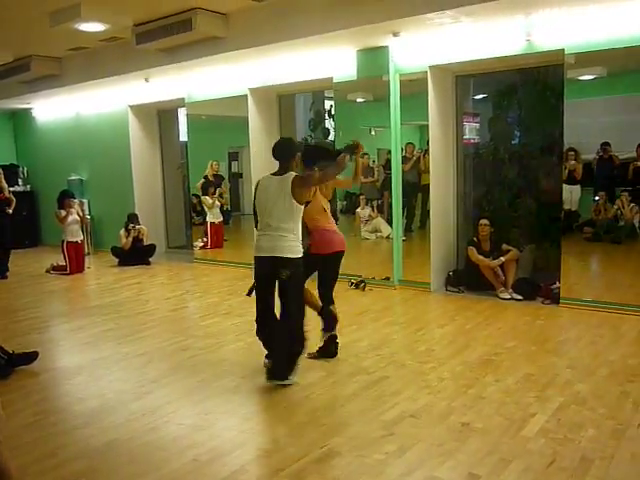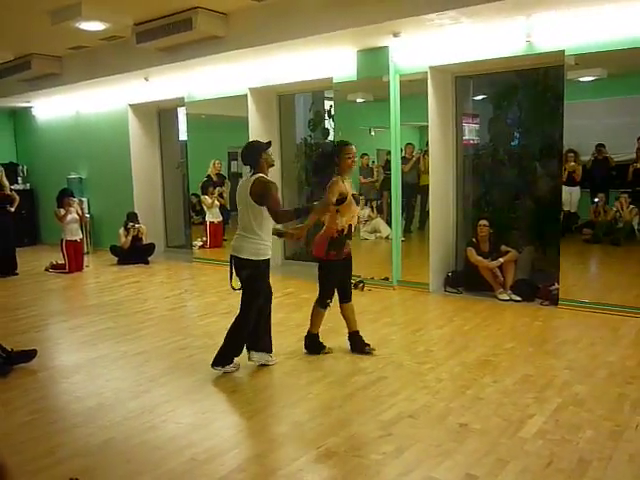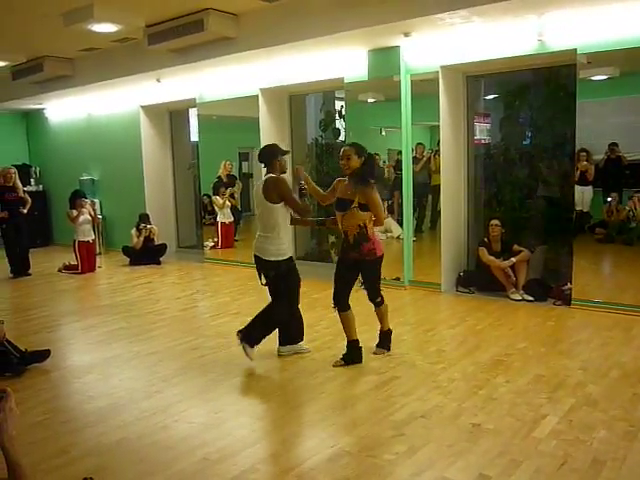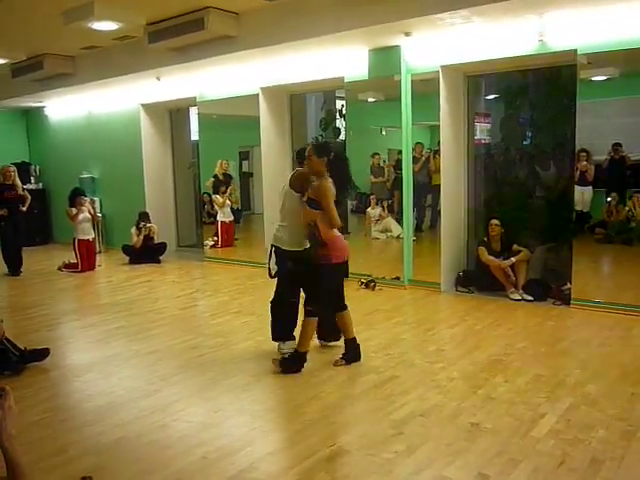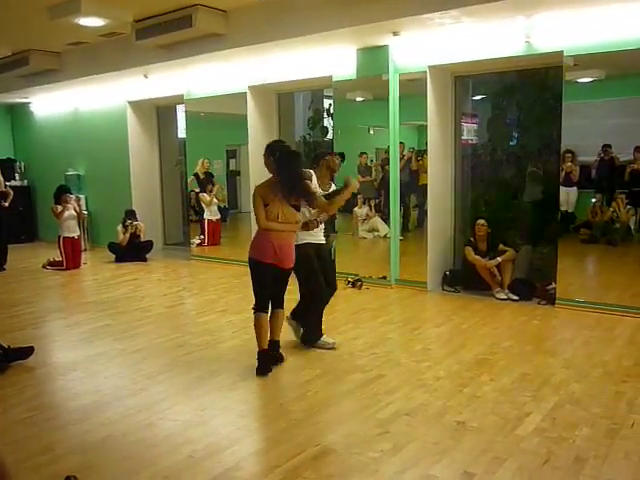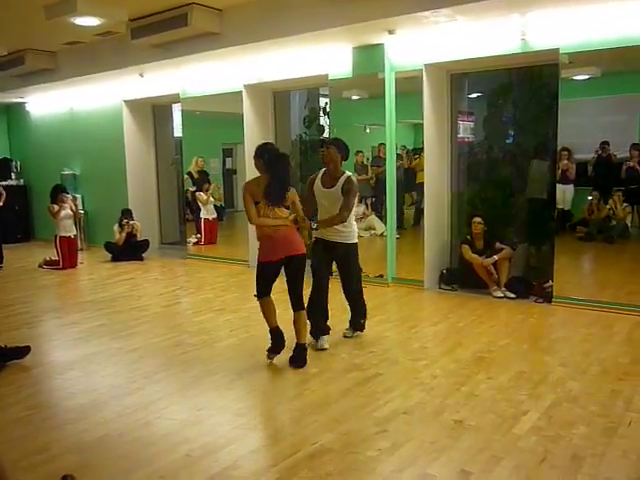
dt=0.4s
person 1, frame 1
right shoulder: (328, 182)
right elbow: (355, 181)
right wrist: (357, 156)
left hip: (318, 242)
right hip: (337, 241)
right knee: (326, 292)
left ankle: (326, 314)
right ankle: (330, 343)
person 1, frame 2
left shoulder: (348, 183)
right shoulder: (337, 184)
right elbow: (322, 213)
left hip: (343, 243)
right hip: (331, 245)
left knee: (345, 293)
right knee: (326, 295)
left ankle: (356, 340)
right ankle: (311, 340)
person 1, frame 3
left shoulder: (368, 189)
right shoulder: (339, 185)
left elbow: (381, 220)
right elbow: (324, 197)
left wrist: (361, 226)
right wrist: (306, 180)
left hip: (369, 249)
right hip: (347, 249)
left knee: (374, 296)
right knee: (339, 299)
left ankle: (385, 335)
right ankle: (353, 350)
person 1, frame 4
left shoulder: (321, 186)
right shoulder: (325, 184)
left elbow: (333, 222)
left wrist: (317, 223)
left hip: (329, 251)
right hip: (334, 249)
left knee: (314, 304)
right knee: (335, 302)
left ankle: (297, 358)
right ankle: (352, 349)
person 1, frame 5
left shoulder: (261, 189)
right shoulder: (302, 186)
left elbow: (262, 224)
right elbow: (328, 209)
left wrist: (281, 225)
right wrist: (350, 189)
left hip: (261, 249)
right hip: (286, 250)
left knee: (261, 304)
right knee: (278, 300)
left ankle: (265, 356)
right ankle: (273, 349)
person 1, frame 6
left shoulder: (250, 187)
right shoulder: (287, 188)
left elbow: (253, 219)
right elbow: (301, 219)
left wrist: (278, 222)
left hip: (270, 247)
right hip: (294, 245)
left knee: (263, 293)
right knee: (297, 299)
left ankle: (276, 336)
right ankle: (300, 351)
person 2, frame 1
left shoulder: (260, 184)
right shoulder: (301, 181)
right elbow: (337, 167)
left hip: (262, 253)
right hip: (289, 255)
left knee: (265, 310)
right knee: (293, 313)
left ankle: (275, 357)
right ankle: (282, 371)
person 2, frame 2
left shoulder: (245, 184)
right shoulder: (266, 184)
right elbow: (281, 218)
left wrist: (285, 232)
right wrist: (309, 209)
left hip: (242, 251)
right hip: (253, 255)
left knee: (262, 299)
right knee: (251, 307)
left ankle: (259, 349)
right ankle: (224, 358)
person 2, frame 3
left shoulder: (262, 184)
right shoulder: (277, 182)
left elbow: (282, 218)
right elbow: (302, 212)
left hip: (263, 250)
right hip: (278, 253)
left knee: (284, 296)
right knee: (286, 300)
left ankle: (290, 341)
right ankle: (249, 336)
person 2, frame 4
left shoulder: (292, 180)
right shoulder: (304, 176)
right elbow: (309, 212)
left hip: (281, 242)
right hip: (296, 245)
left knee: (285, 291)
right knee: (316, 289)
left ankle: (284, 339)
right ankle: (329, 334)
person 2, frame 5
left shoulder: (335, 190)
right shoulder: (307, 177)
left wrist: (315, 221)
left hip: (319, 241)
right hip: (300, 240)
left knee: (330, 286)
right knee: (316, 288)
left ankle: (298, 318)
right ankle: (312, 336)
person 2, frame 6
left shoulder: (349, 181)
right shoulder: (315, 179)
left elbow: (344, 215)
right elbow: (306, 208)
left wrist: (315, 226)
left hip: (346, 240)
right hip: (323, 238)
left knee: (351, 285)
right knee: (319, 284)
left ankle: (357, 324)
right ankle: (320, 332)
